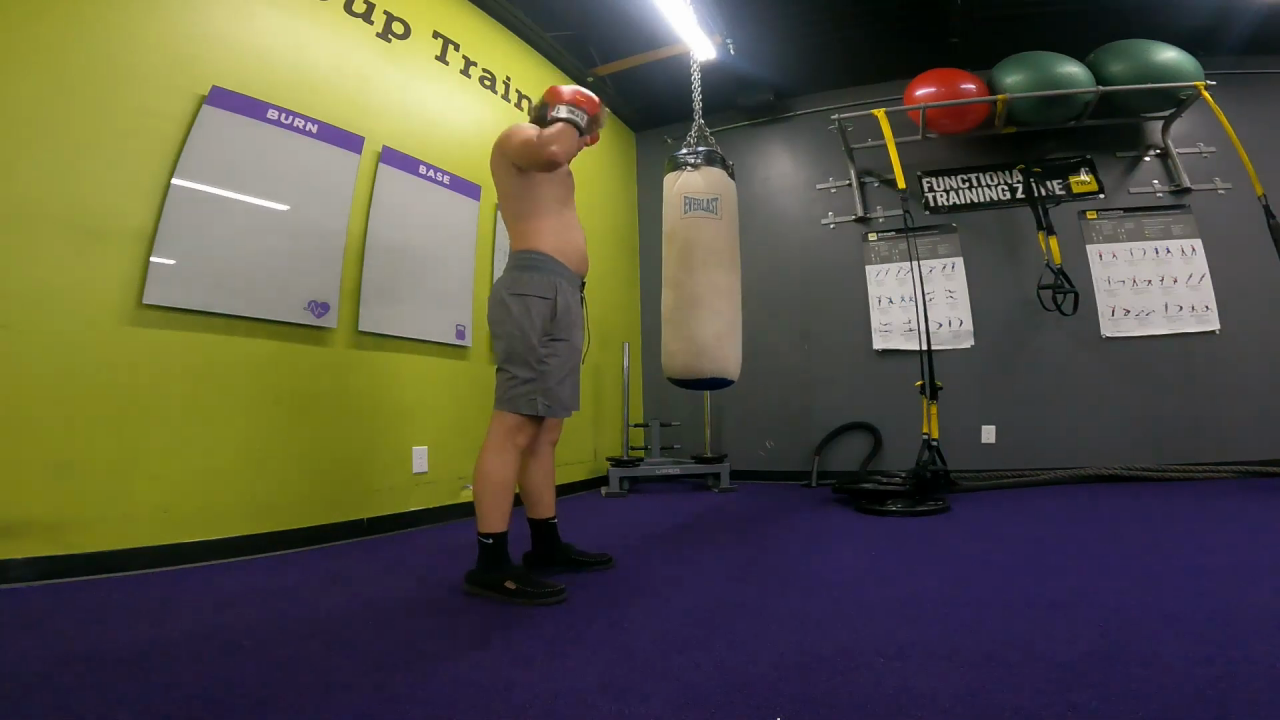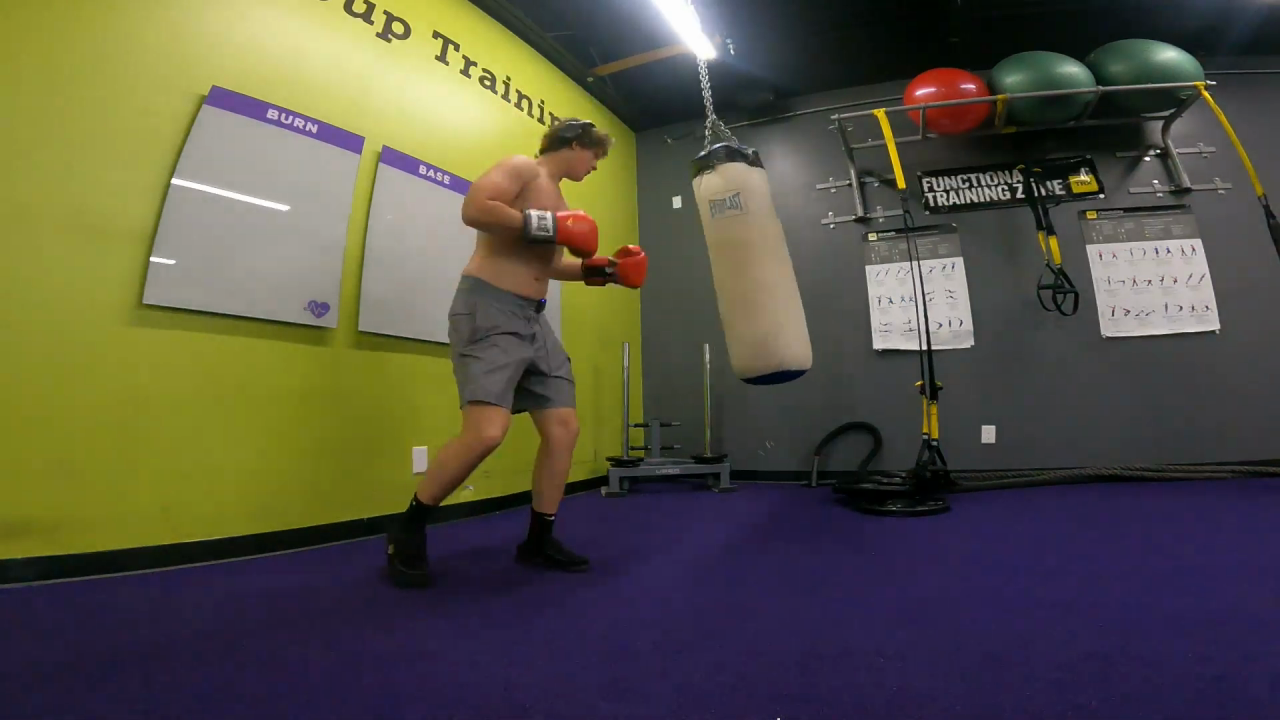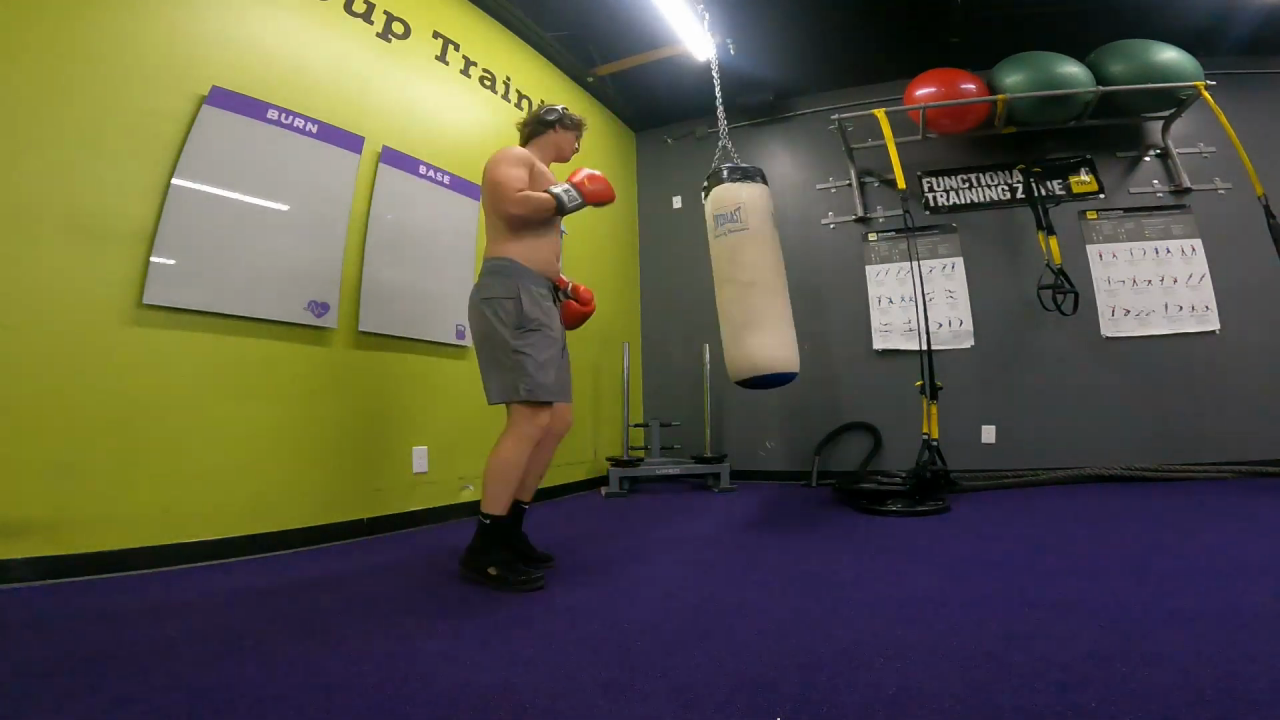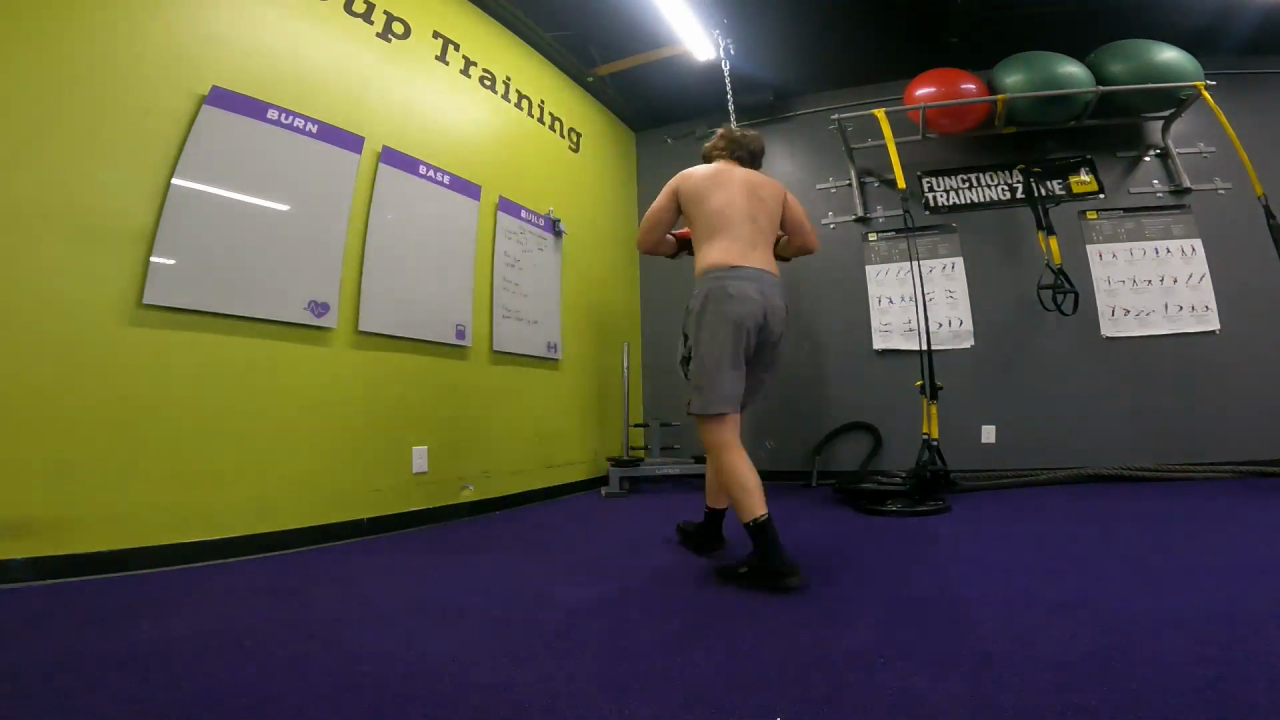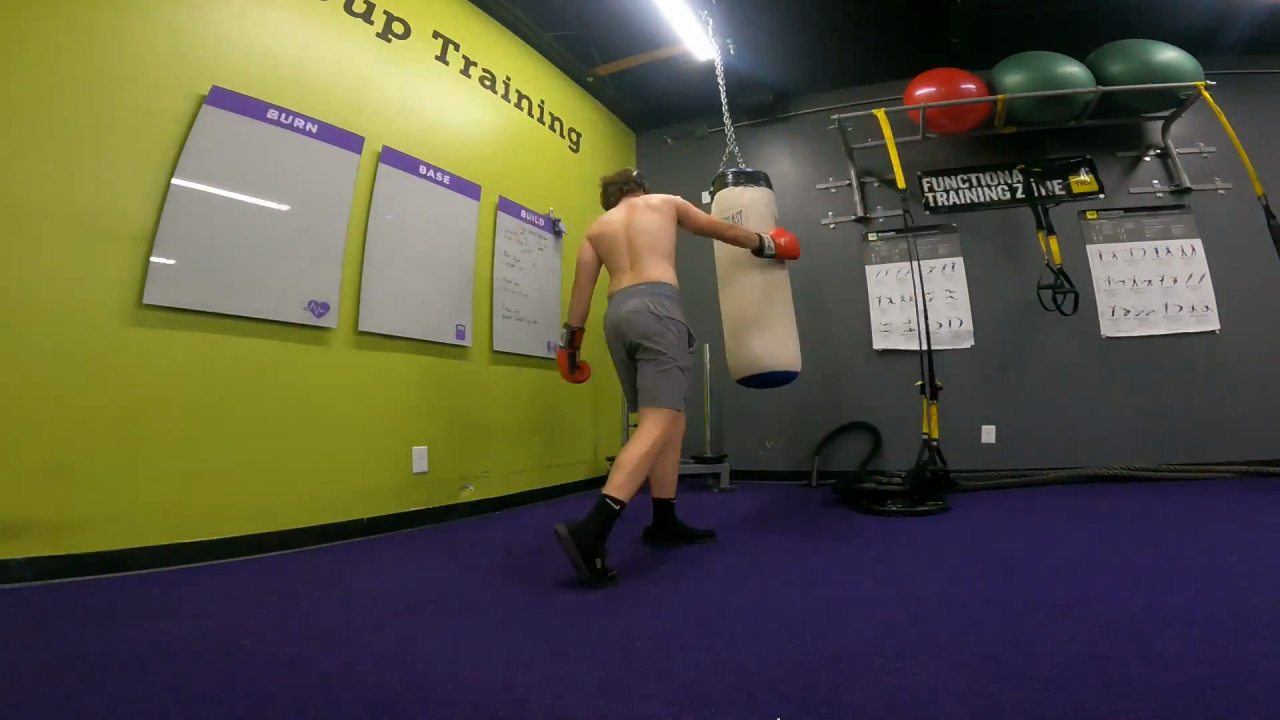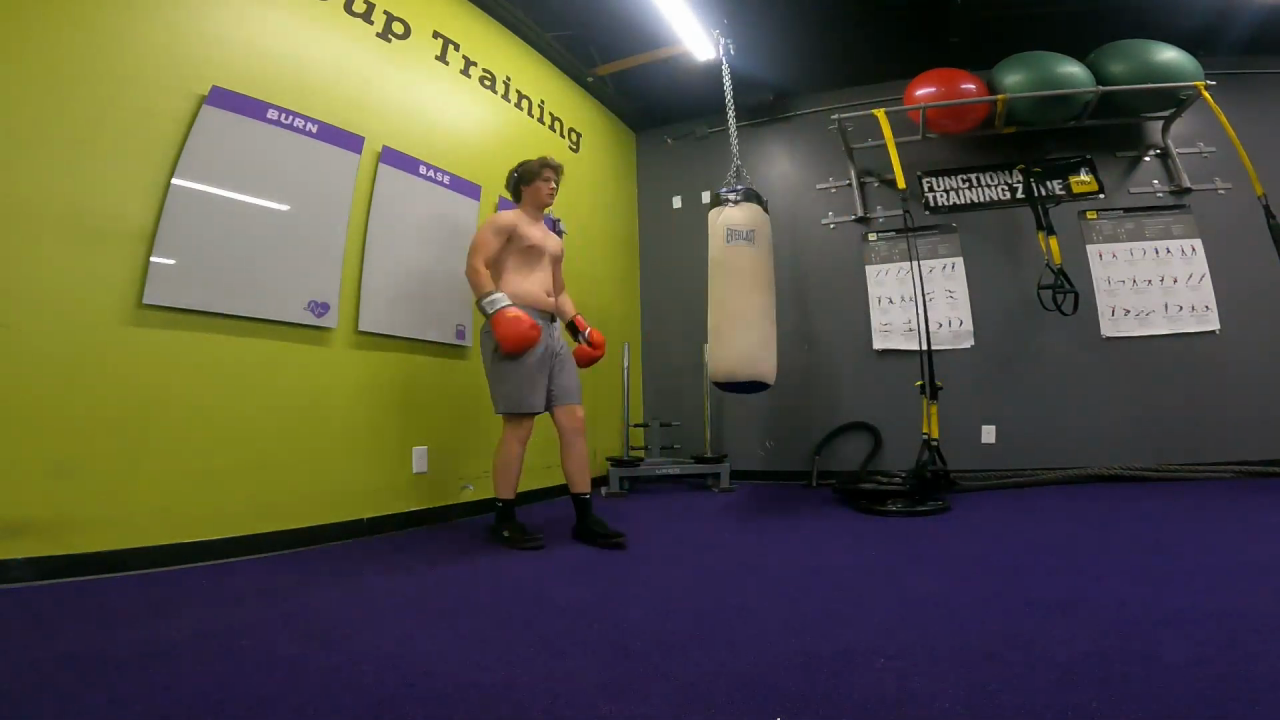
dt=0.4s
person 1, frame 1
left shoulder: (543, 161)
right shoulder: (524, 135)
right elbow: (549, 151)
right wrist: (573, 114)
left hip: (554, 298)
right hip: (539, 295)
left knee: (544, 432)
right knee: (515, 429)
left ankle: (547, 547)
right ankle: (490, 565)
person 1, frame 2
left shoulder: (550, 188)
right shoulder: (522, 168)
right elbow: (475, 207)
left wrist: (600, 270)
right wrist: (550, 227)
left hip: (528, 319)
right hip: (487, 314)
left knee: (565, 431)
right knee: (484, 433)
left ankle: (539, 541)
right ankle: (410, 525)
person 1, frame 3
left shoulder: (543, 173)
right shoulder: (513, 157)
right elbow: (513, 208)
left wrist: (562, 291)
right wrist: (571, 195)
left hip: (537, 300)
right hip: (513, 299)
left knee: (554, 421)
right knee: (533, 422)
left ankle: (510, 532)
right ankle: (486, 550)
person 1, frame 4
left shoulder: (687, 179)
right shoulder: (772, 186)
left elbow: (645, 239)
right elbow: (807, 243)
left hip: (718, 295)
right hip: (768, 294)
left knee: (719, 433)
right knee: (721, 428)
left ankle: (770, 558)
right ankle: (712, 524)
person 1, frame 5
left shoulder: (598, 228)
right shoulder: (661, 206)
left elbow: (582, 282)
right elbow: (714, 227)
left wrist: (571, 341)
right wrist: (764, 244)
left hip: (623, 319)
right hip: (651, 314)
left knee: (666, 423)
right knee: (658, 427)
left ankle: (663, 521)
right ankle: (591, 529)
person 1, frame 6
left shoulder: (550, 237)
right shoulder: (507, 220)
right elbow: (475, 266)
left wrist: (580, 328)
right wrist: (496, 306)
left hip: (544, 333)
right hip: (514, 329)
left knee: (574, 423)
right knee: (520, 426)
left ankle: (585, 517)
right ankle: (504, 519)
